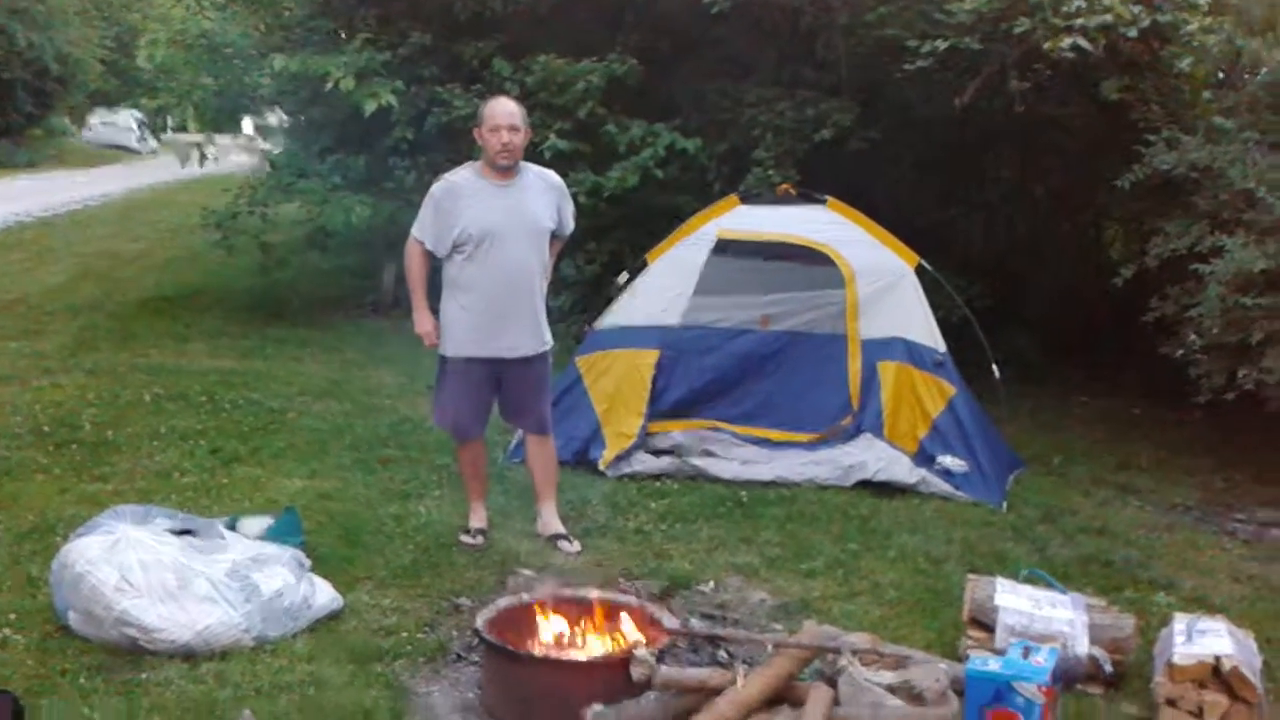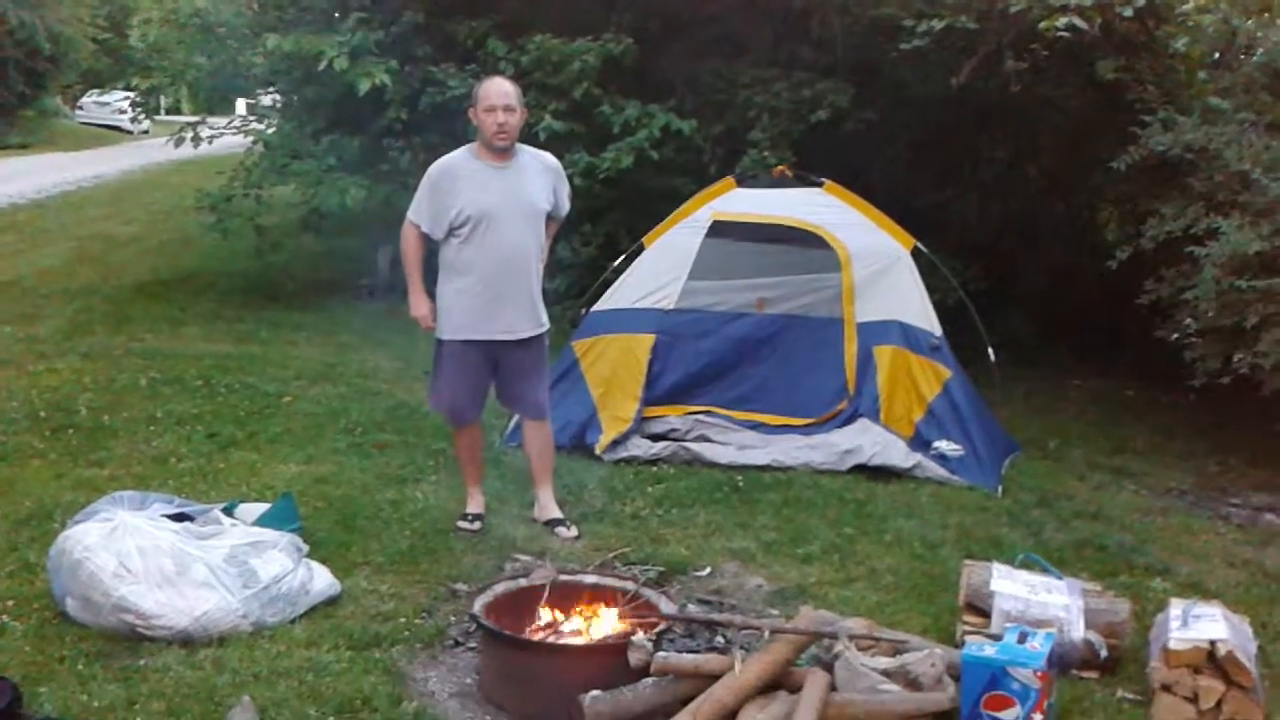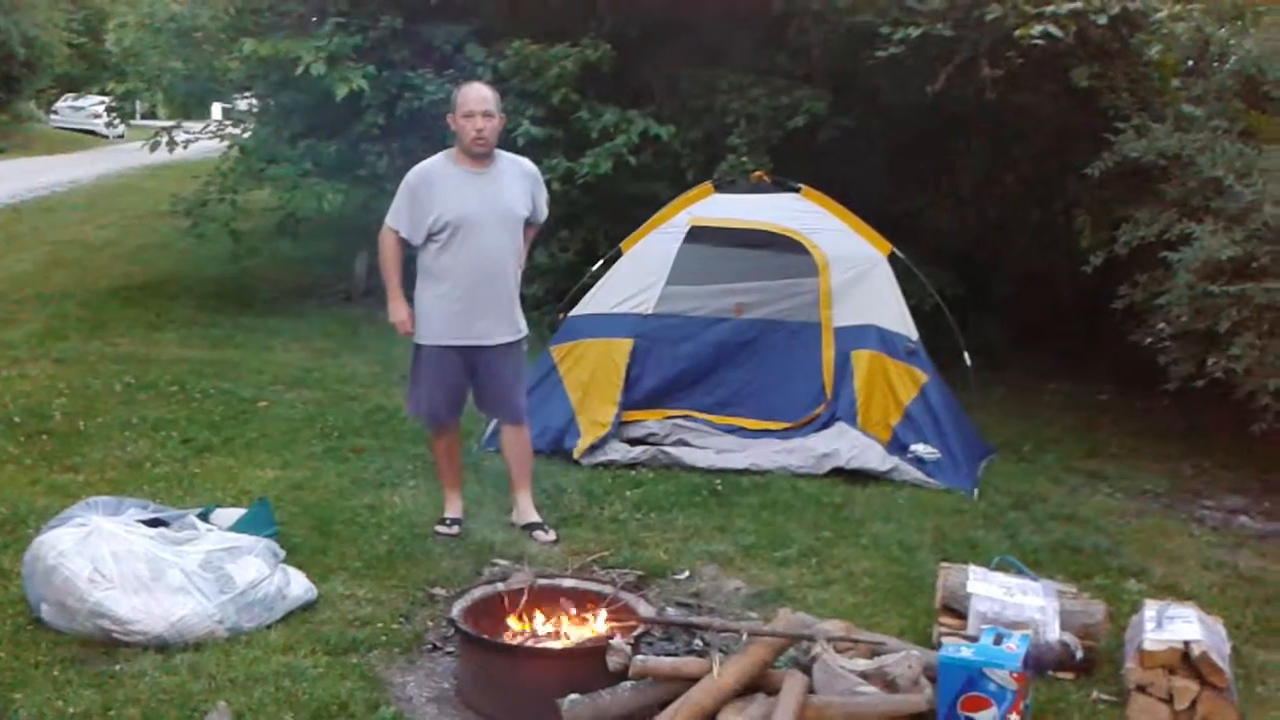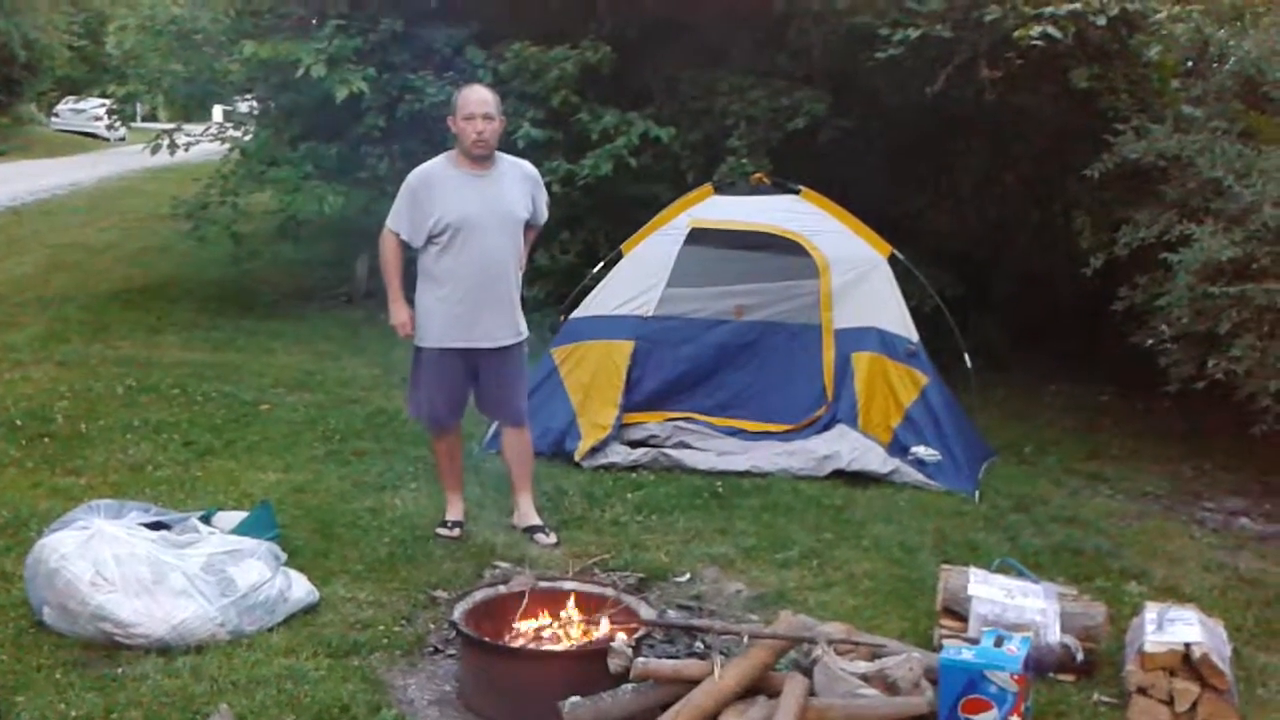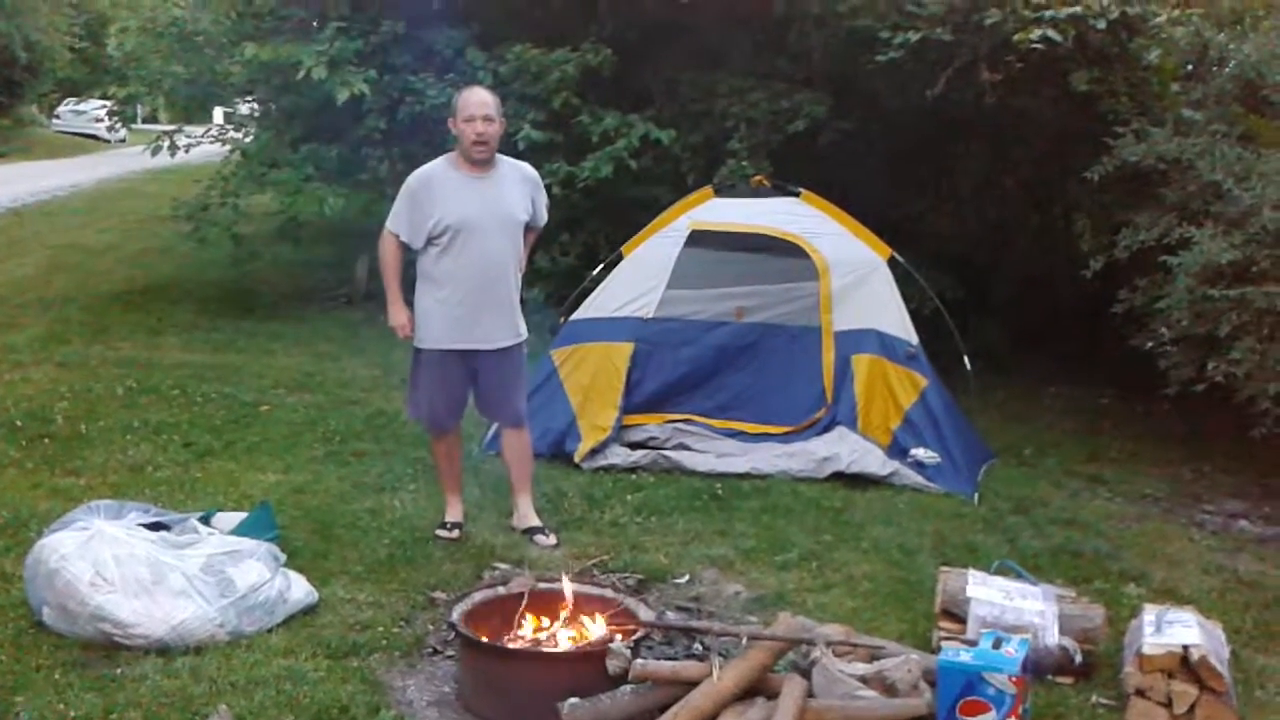
dt=0.2s
person 1, frame 1
left shoulder: (550, 186)
right shoulder: (452, 189)
right elbow: (417, 248)
right wrist: (420, 311)
left hip: (529, 336)
right hip: (468, 340)
left knee: (539, 426)
right knee: (467, 429)
left ankle: (548, 516)
right ankle: (477, 512)
person 1, frame 2
left shoulder: (546, 167)
right shoulder: (448, 171)
right elbow: (413, 231)
right wrist: (417, 293)
left hip: (526, 319)
right hip: (463, 323)
left knee: (536, 409)
right knee: (464, 413)
left ankle: (545, 501)
right ankle: (474, 498)
person 1, frame 3
left shoulder: (524, 173)
right shoulder: (426, 177)
right elbow: (391, 236)
right wrist: (396, 300)
left hip: (504, 325)
right hip: (442, 328)
left knee: (514, 414)
right knee: (442, 419)
left ankle: (524, 506)
right ankle: (452, 503)
person 1, frame 4
left shoulder: (524, 175)
right shoulder: (426, 179)
right elbow: (391, 238)
right wrist: (397, 302)
left hip: (505, 327)
right hip: (442, 330)
left knee: (515, 417)
right knee: (443, 422)
left ankle: (525, 508)
right ankle: (454, 505)
person 1, frame 5
left shoulder: (524, 178)
right shoulder: (426, 181)
right elbow: (391, 240)
right wrist: (395, 303)
left hip: (504, 329)
right hip: (442, 332)
left knee: (514, 418)
right knee: (442, 423)
left ankle: (524, 510)
right ankle: (453, 506)
